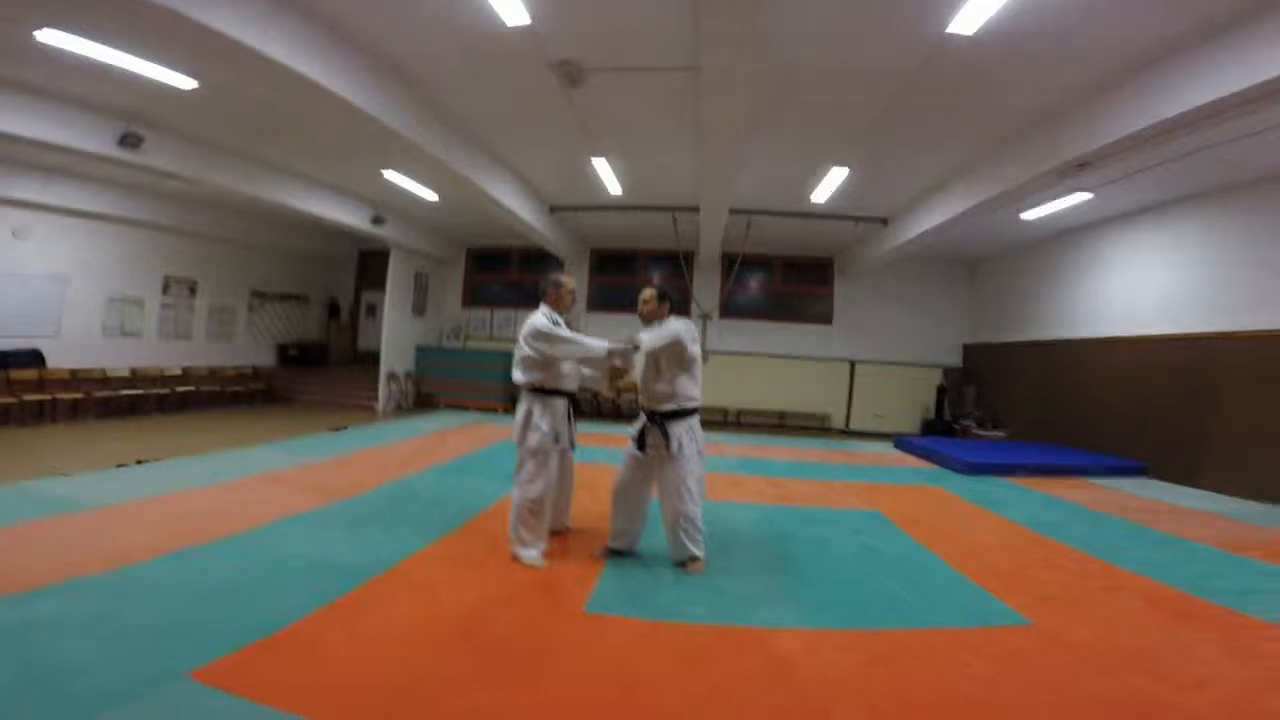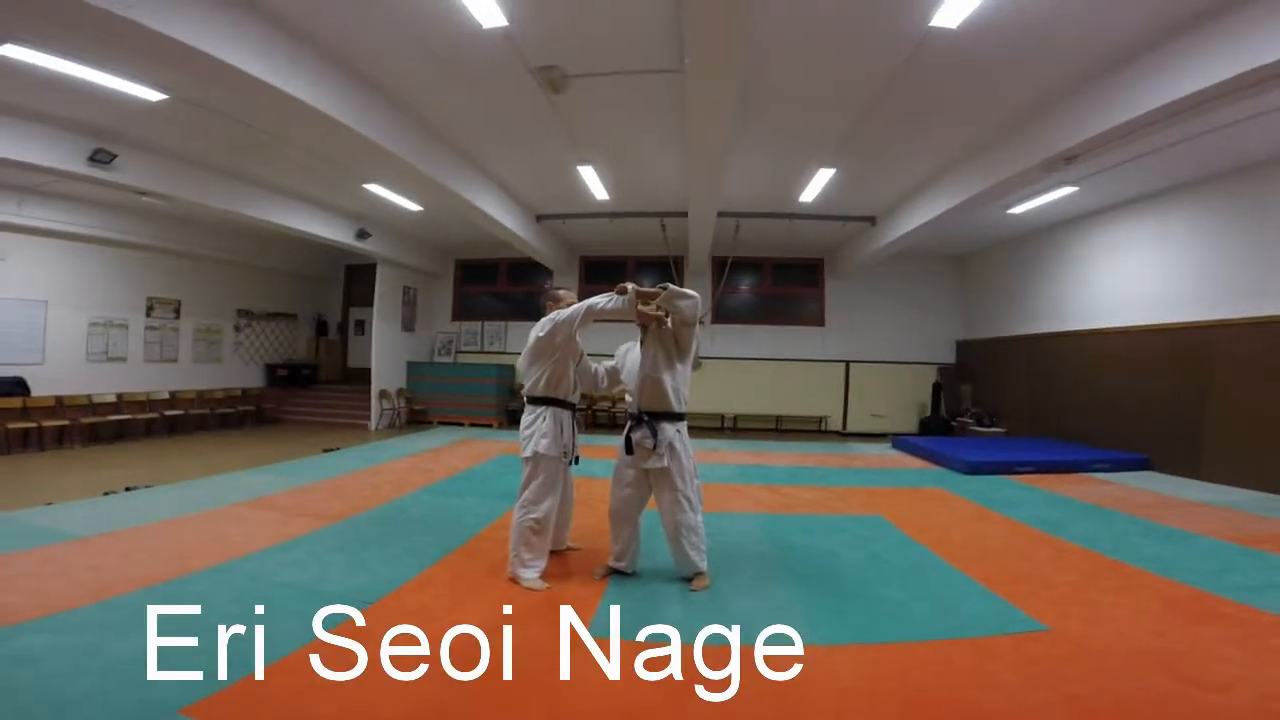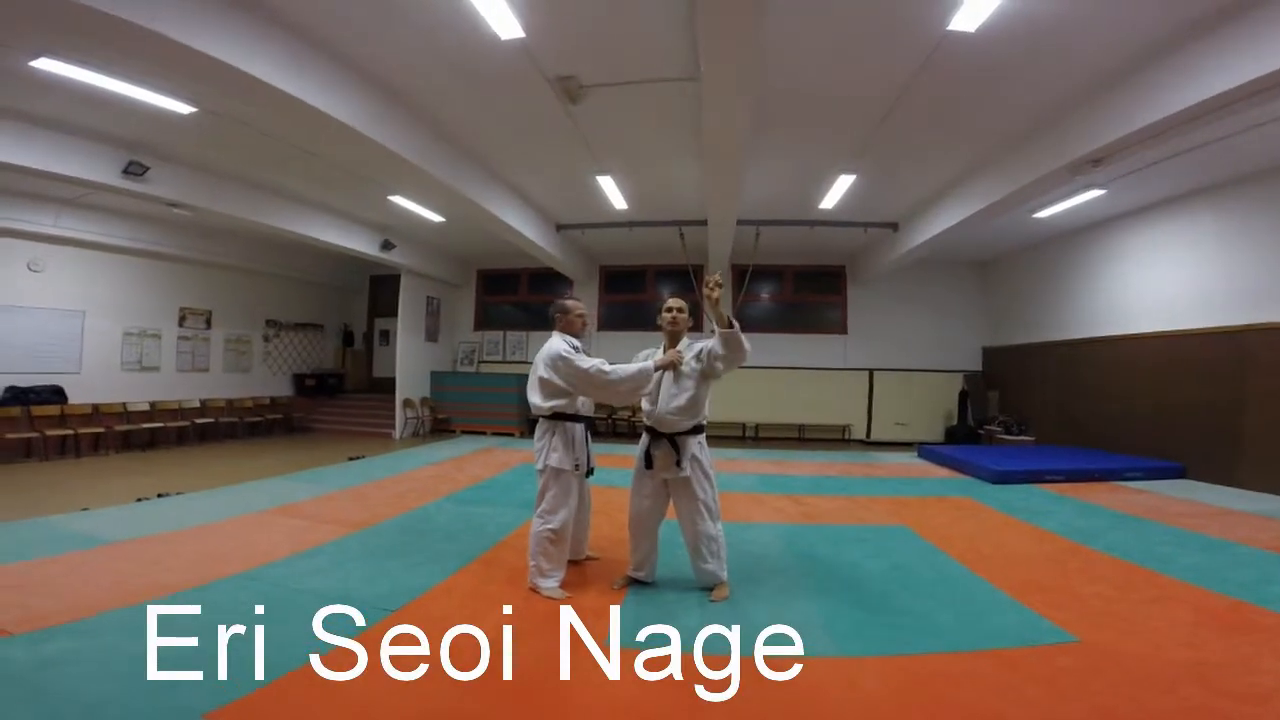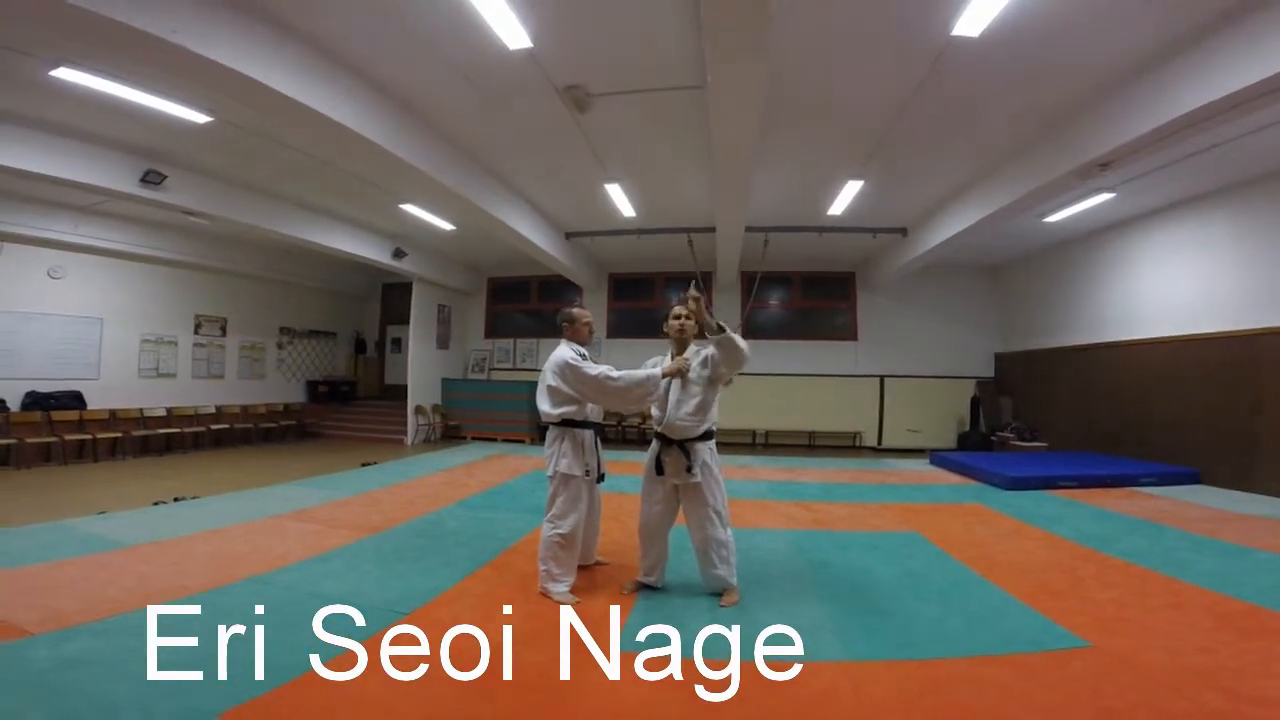
dt=1s
person 1, frame 1
left shoulder: (683, 329)
right shoulder: (647, 337)
left elbow: (672, 337)
left wrist: (636, 342)
left hip: (679, 429)
right hip: (649, 426)
left knee: (680, 496)
right knee: (627, 488)
left ankle: (692, 553)
right ankle: (621, 542)
person 1, frame 2
left shoulder: (676, 339)
right shoulder: (627, 351)
left elbow: (690, 302)
right elbow: (601, 379)
left wrist: (642, 290)
left hip: (668, 436)
right hip: (635, 435)
left knee: (680, 506)
right knee: (622, 505)
left ankle: (695, 568)
right ankle: (621, 561)
person 1, frame 3
left shoulder: (702, 353)
right shoulder: (645, 358)
left elbow: (735, 353)
left wrist: (715, 309)
left hip: (688, 448)
right hip: (652, 446)
left knee: (701, 518)
right knee: (642, 516)
left ankle: (716, 577)
right ankle: (640, 571)
person 1, frame 4
left shoulder: (709, 359)
right shoulder: (653, 365)
left elbow: (738, 355)
left wrist: (706, 319)
left hip: (698, 453)
right hip: (662, 452)
left knee: (710, 524)
right knee: (652, 521)
left ankle: (726, 583)
right ankle: (649, 576)
person 2, frame 1
left shoulder: (555, 324)
right shoulder: (539, 325)
left elbow: (570, 366)
right elbow: (575, 346)
left wrist: (604, 375)
right wrist: (615, 350)
left hip: (557, 409)
right hip: (540, 410)
left knee: (561, 473)
right knee: (535, 479)
left ankle: (555, 523)
right ankle: (525, 546)
person 2, frame 2
left shoulder: (559, 337)
right shoulder: (548, 328)
left elbow: (582, 374)
right elbow: (588, 310)
right wrist: (631, 303)
left hip: (557, 421)
right hip: (544, 422)
left knee: (560, 491)
right knee: (538, 497)
left ankle: (555, 542)
right ankle: (524, 568)
person 2, frame 3
left shoulder: (567, 348)
right shoulder: (558, 352)
left elbow: (589, 383)
right elbow: (604, 377)
right wrist: (656, 365)
left hip: (573, 434)
right hip: (559, 436)
left knee: (577, 500)
right knee: (555, 508)
left ankle: (574, 551)
right ankle: (543, 577)
person 2, frame 4
left shoulder: (575, 357)
right shoulder: (566, 359)
left elbow: (599, 390)
right elbow: (612, 382)
right wrist: (663, 372)
left hip: (583, 440)
right hip: (569, 443)
left knee: (588, 505)
right knee: (565, 514)
left ankle: (584, 556)
right ankle: (554, 582)
